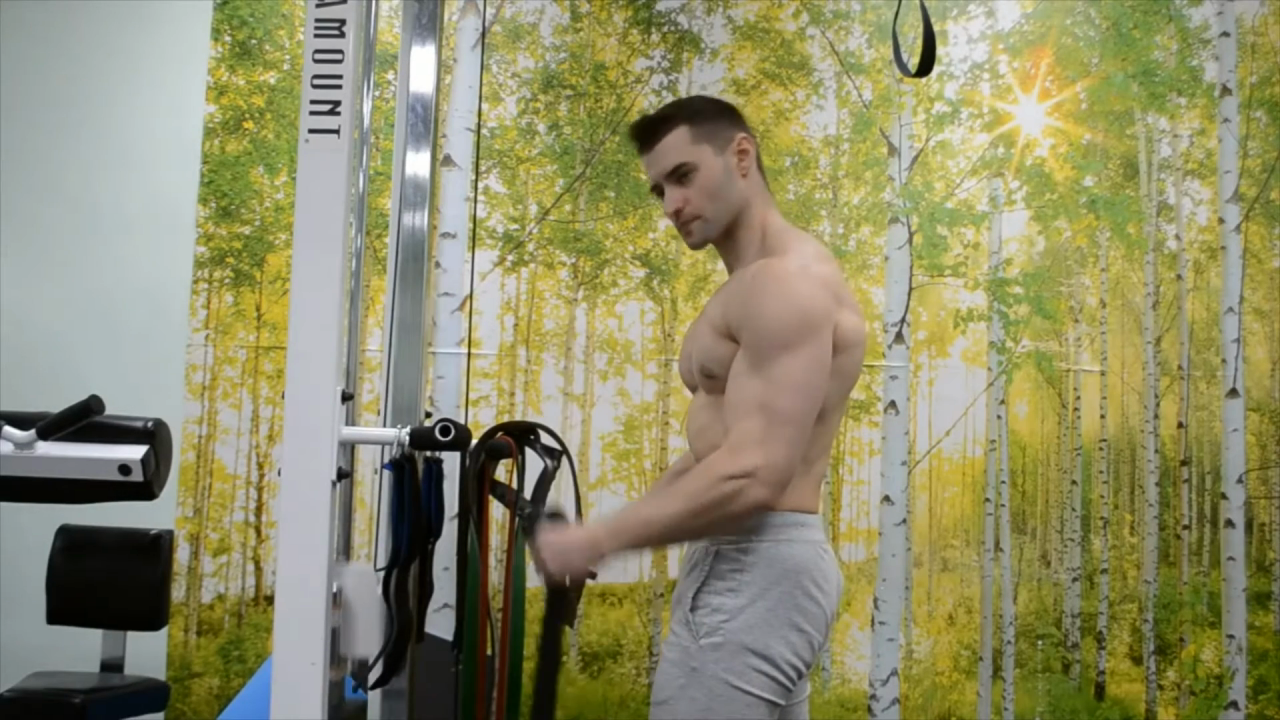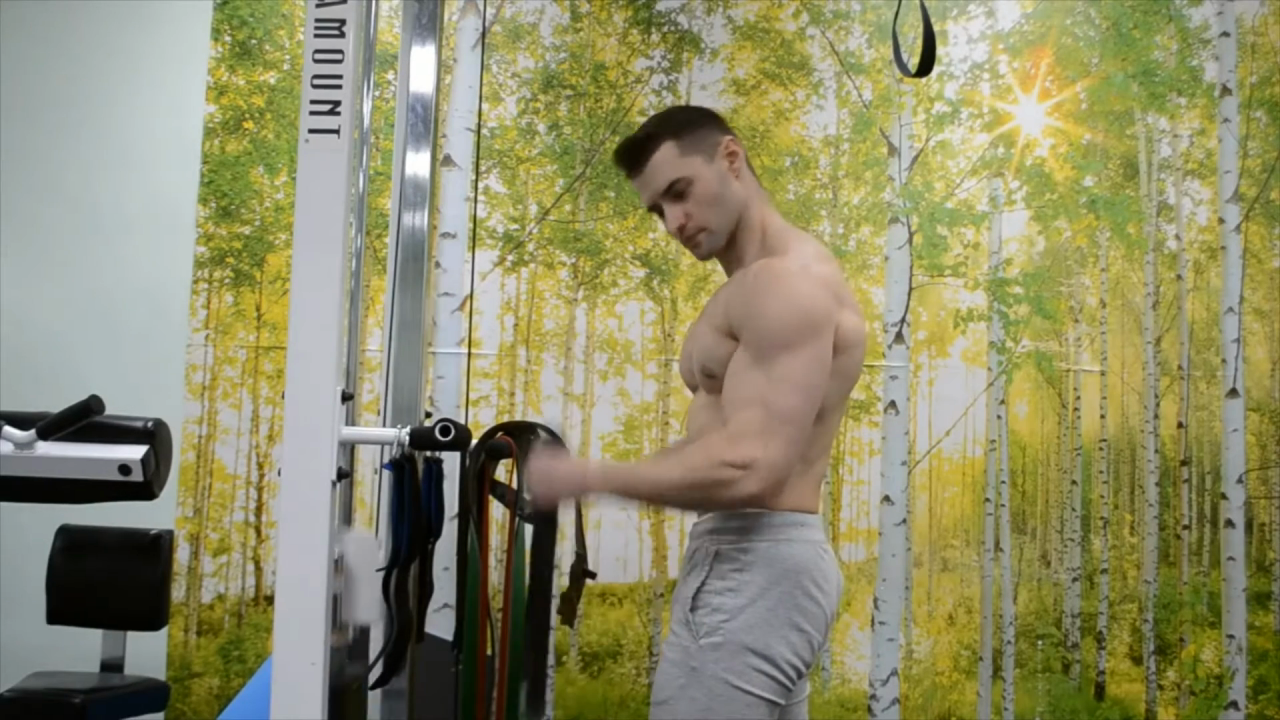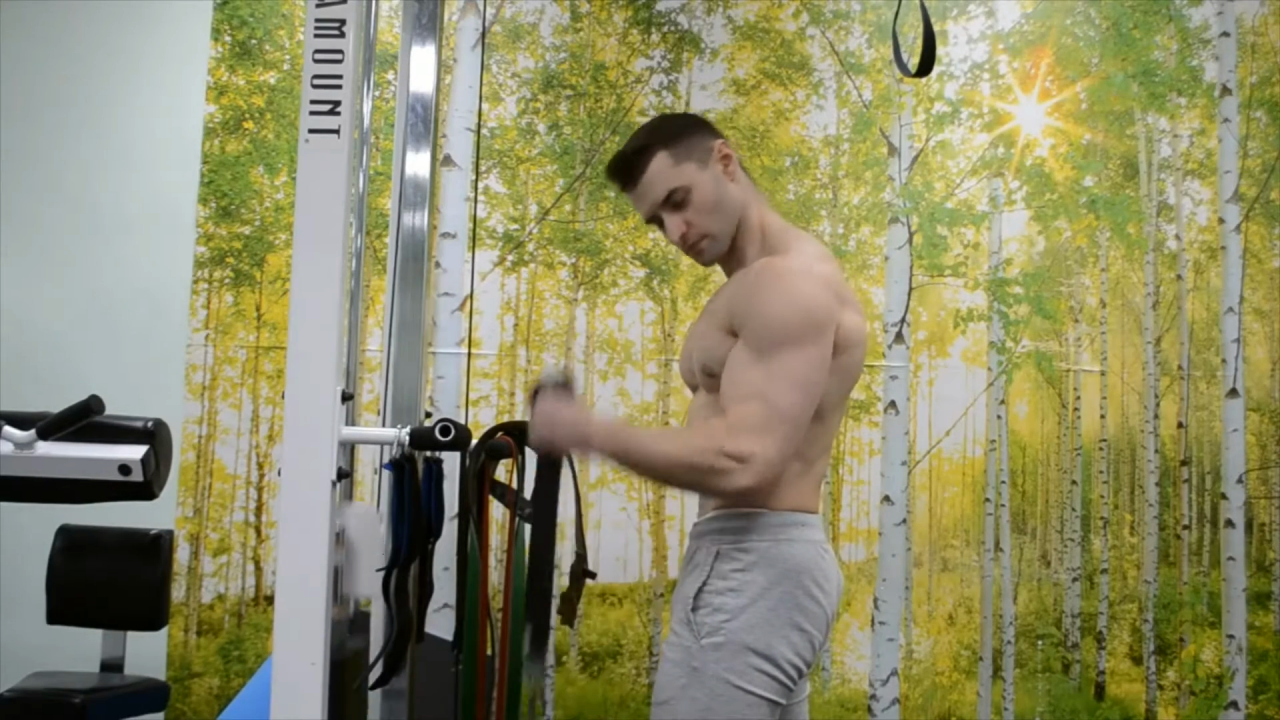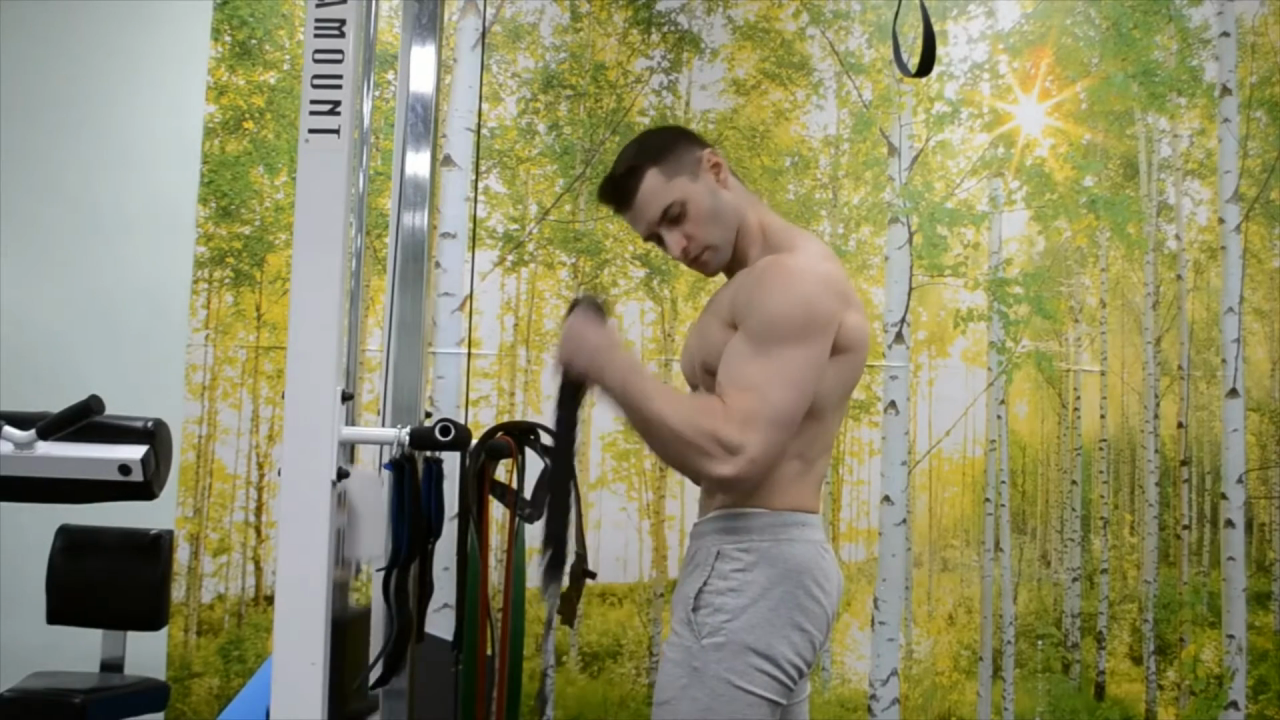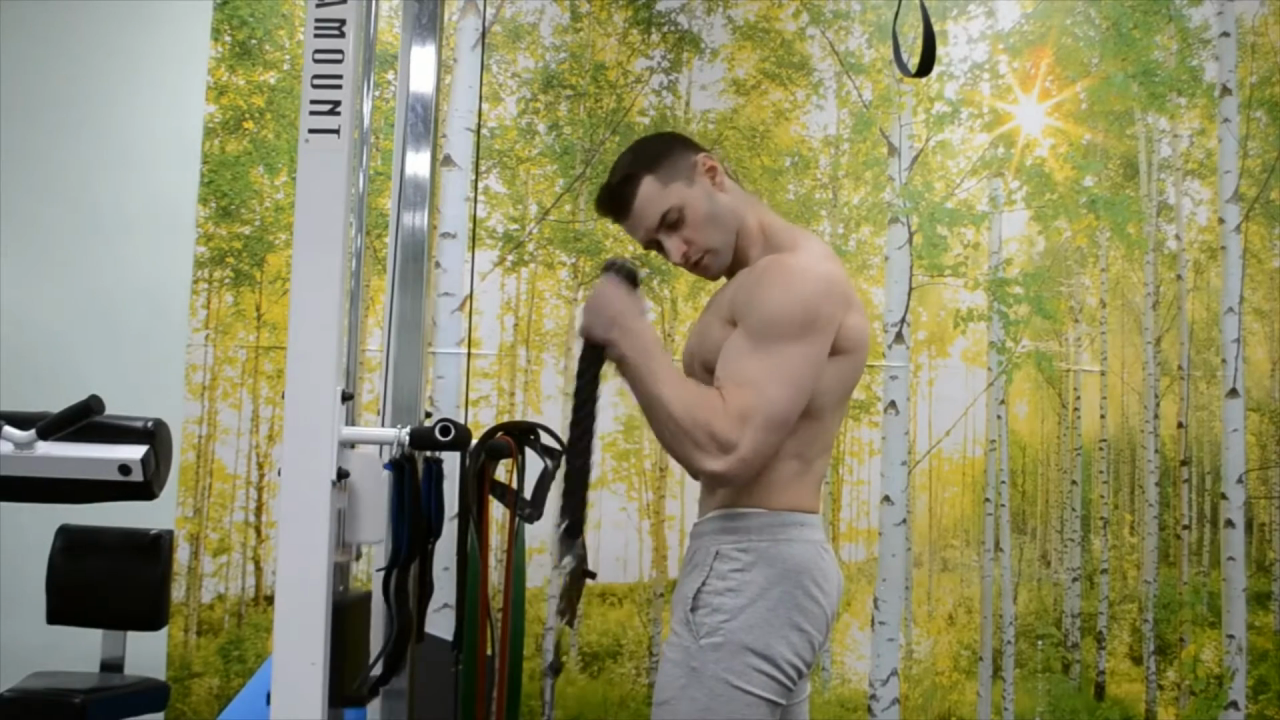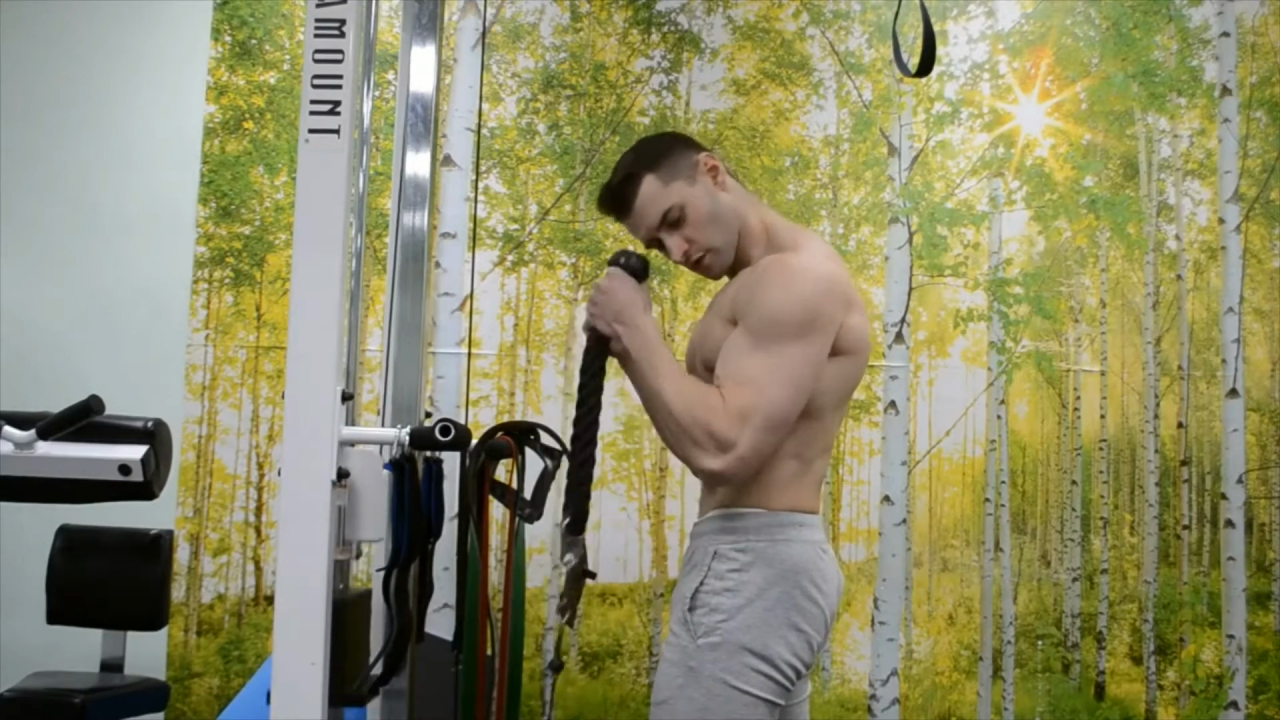
dt=0.1s
person 1, frame 1
left shoulder: (787, 281)
right shoulder: (756, 286)
left elbow: (751, 474)
left wrist: (599, 538)
right wrist: (613, 529)
left hip: (753, 570)
right hip: (761, 564)
person 1, frame 2
left shoulder: (789, 280)
right shoulder: (759, 287)
left elbow: (748, 467)
left wrist: (589, 476)
right wrist: (605, 476)
left hip: (752, 569)
right hip: (760, 563)
person 1, frame 3
left shoulder: (791, 279)
right shoulder: (758, 286)
left elbow: (742, 462)
right elbow: (708, 454)
left wrist: (592, 431)
right wrist: (606, 431)
left hip: (755, 569)
right hip: (760, 564)
person 1, frame 4
left shoulder: (793, 277)
right shoulder: (759, 286)
left elbow: (731, 452)
right elbow: (714, 449)
left wrist: (613, 362)
right wrist: (615, 376)
left hip: (754, 566)
right hip: (762, 563)
person 1, frame 5
left shoulder: (795, 277)
right shoulder: (758, 286)
left elbow: (724, 450)
right elbow: (710, 450)
left wrist: (633, 336)
right wrist: (627, 353)
left hip: (754, 569)
right hip: (760, 563)
person 1, frame 6
left shoulder: (797, 277)
right shoulder: (763, 286)
left elbow: (723, 448)
right elbow: (713, 448)
left wrist: (638, 329)
right wrist: (629, 346)
left hip: (751, 568)
right hip: (762, 563)
